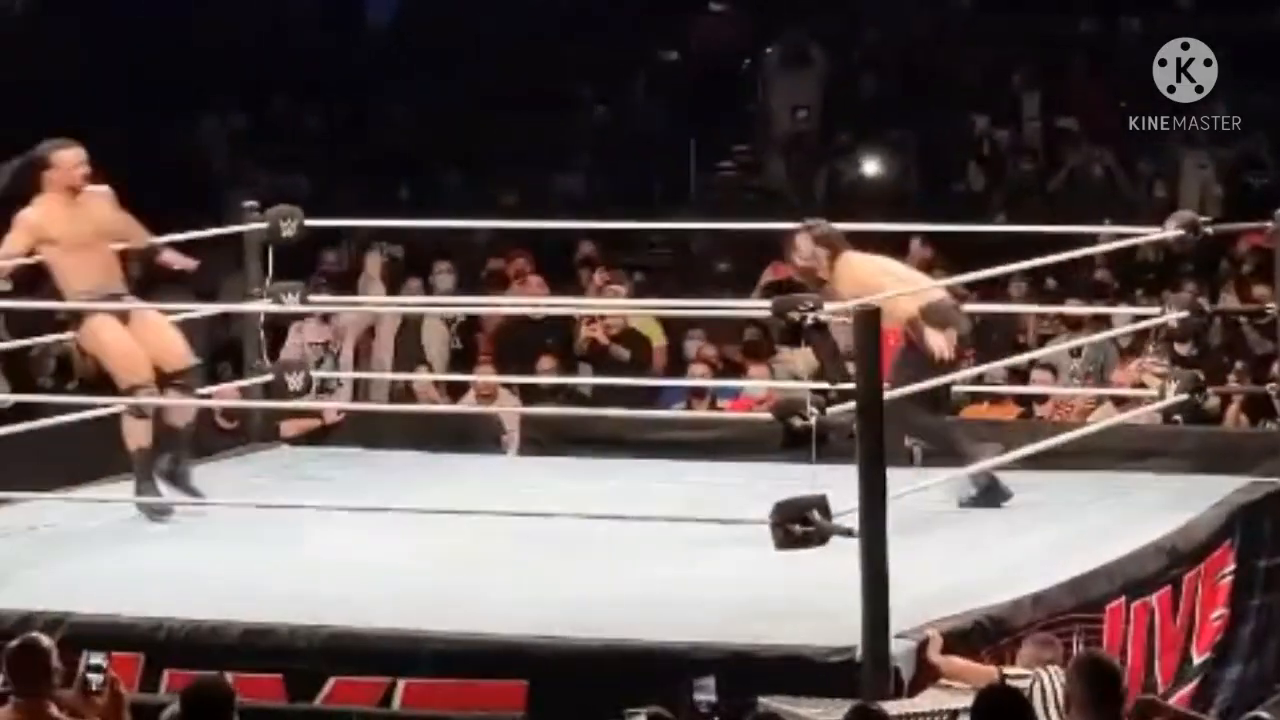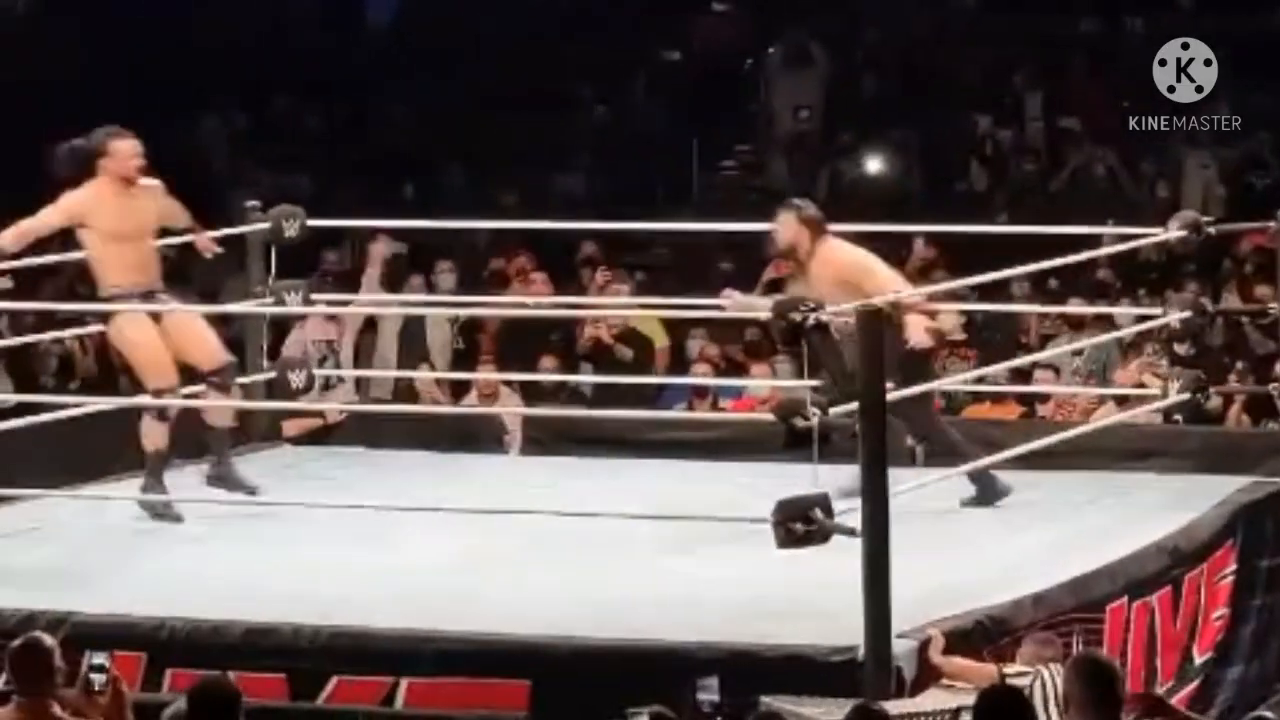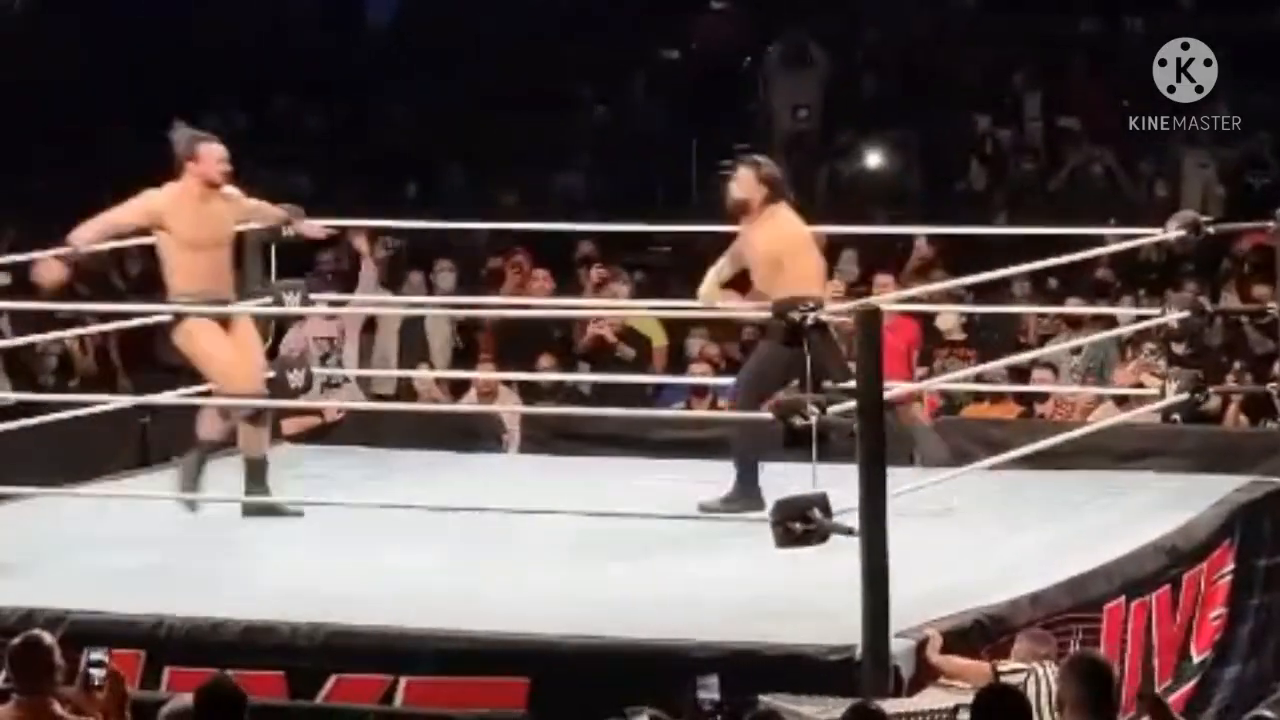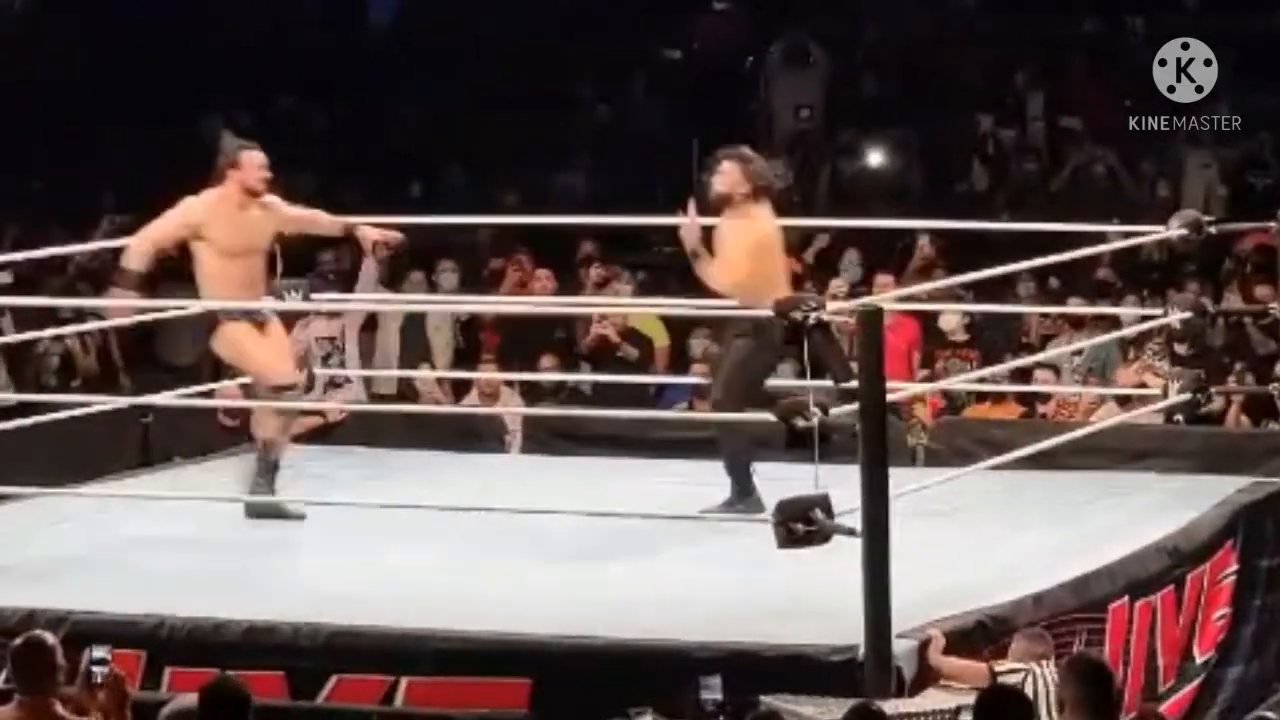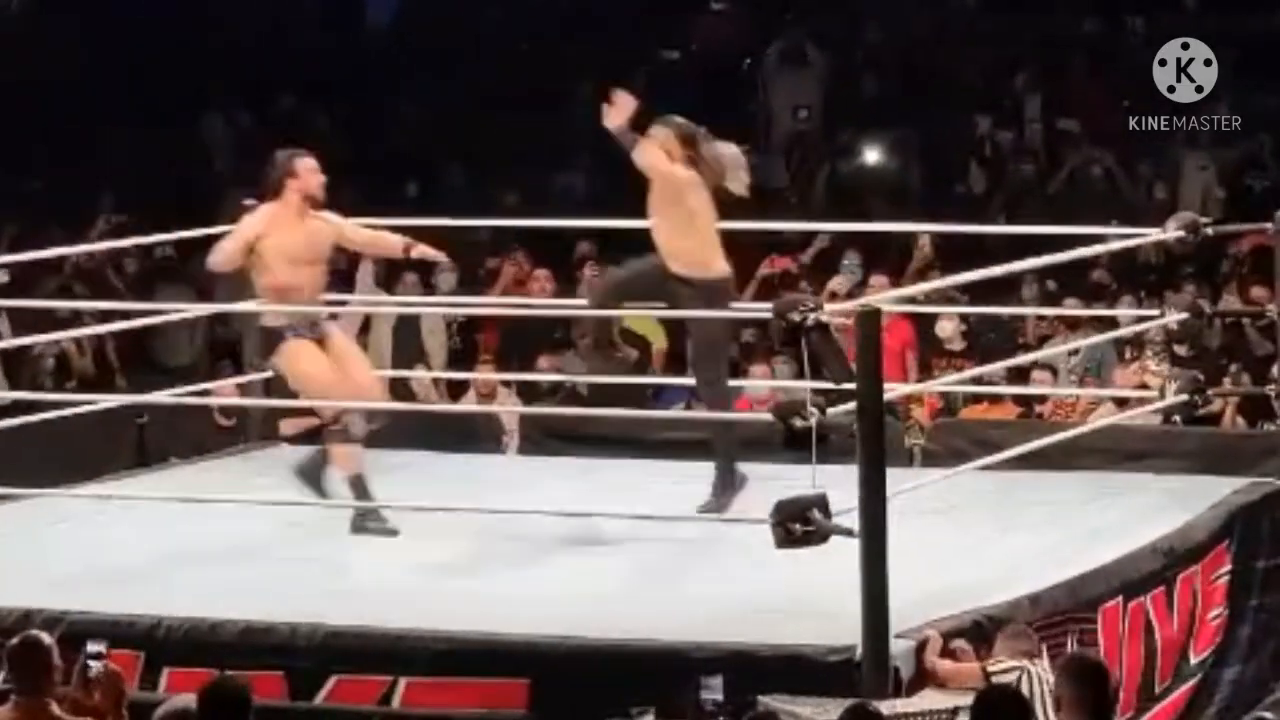
dt=0.2s
person 1, frame 1
left shoulder: (101, 197)
right shoulder: (37, 216)
left elbow: (125, 228)
left wrist: (161, 252)
left hip: (124, 301)
right hip: (90, 311)
left knee: (185, 367)
right knee: (142, 388)
left ankle: (176, 463)
right ankle: (145, 483)
person 1, frame 2
left shoulder: (152, 190)
right shoulder: (82, 201)
left elbow: (173, 212)
left wrist: (196, 233)
left hip: (159, 298)
right hip: (121, 305)
left knee: (222, 366)
right knee: (164, 391)
left ankle: (222, 465)
right ankle: (153, 484)
person 1, frame 3
left shoulder: (230, 200)
right shoulder: (162, 202)
left elbow: (261, 211)
right elbow: (104, 224)
left wrist: (296, 222)
right wrist: (65, 259)
left hip: (228, 308)
right hip: (191, 313)
left knee: (256, 398)
right knee: (239, 392)
left ankle: (257, 492)
right ankle: (194, 463)
person 1, frame 4
left shoulder: (269, 208)
right shoulder: (199, 209)
left elbow: (312, 220)
right elbow: (144, 241)
left wrist: (357, 230)
right wrist: (127, 285)
left hip: (260, 314)
right hip: (223, 319)
left knee: (282, 394)
right knee: (287, 385)
left ankle: (263, 492)
right ankle: (263, 474)
person 1, frame 5
left shoulder: (326, 223)
right shoulder: (262, 220)
left elbow: (372, 239)
right elbow: (218, 260)
left wrist: (413, 249)
right wrist: (260, 271)
left hip: (320, 325)
right hip: (284, 333)
left knee: (374, 400)
right knee: (343, 410)
left ankle: (317, 464)
right ankle: (364, 509)
person 2, frame 1
left shoulder: (850, 268)
right shoulder: (836, 286)
left elbow: (896, 296)
left wrist: (930, 331)
left hip: (937, 323)
right hip: (933, 325)
left knee: (898, 410)
right knee: (927, 411)
left ankle: (971, 455)
right ankle: (989, 487)
person 2, frame 2
left shoulder: (832, 255)
right shoulder: (808, 270)
left elbow: (882, 280)
left wrist: (911, 316)
right wrist: (744, 303)
left hip: (905, 329)
right knee: (920, 418)
right ankle: (987, 483)
person 2, frame 3
left shoulder: (776, 227)
right shoulder: (757, 225)
right elbow: (735, 256)
right wrist: (711, 283)
left hip: (803, 322)
right hip: (794, 321)
left knee: (744, 399)
person 2, frame 4
left shoulder: (750, 226)
right shoulder: (741, 214)
left elbow: (728, 284)
left wrist: (693, 248)
left hip: (765, 323)
right hip: (752, 317)
left knee: (725, 404)
left ankle: (744, 495)
person 2, frame 5
left shoulder: (681, 180)
right shoulder: (674, 175)
left elbow: (650, 161)
left wrist: (621, 130)
left hip: (706, 286)
right hip: (672, 270)
left knee: (711, 387)
right knee: (603, 292)
left ankle: (726, 477)
